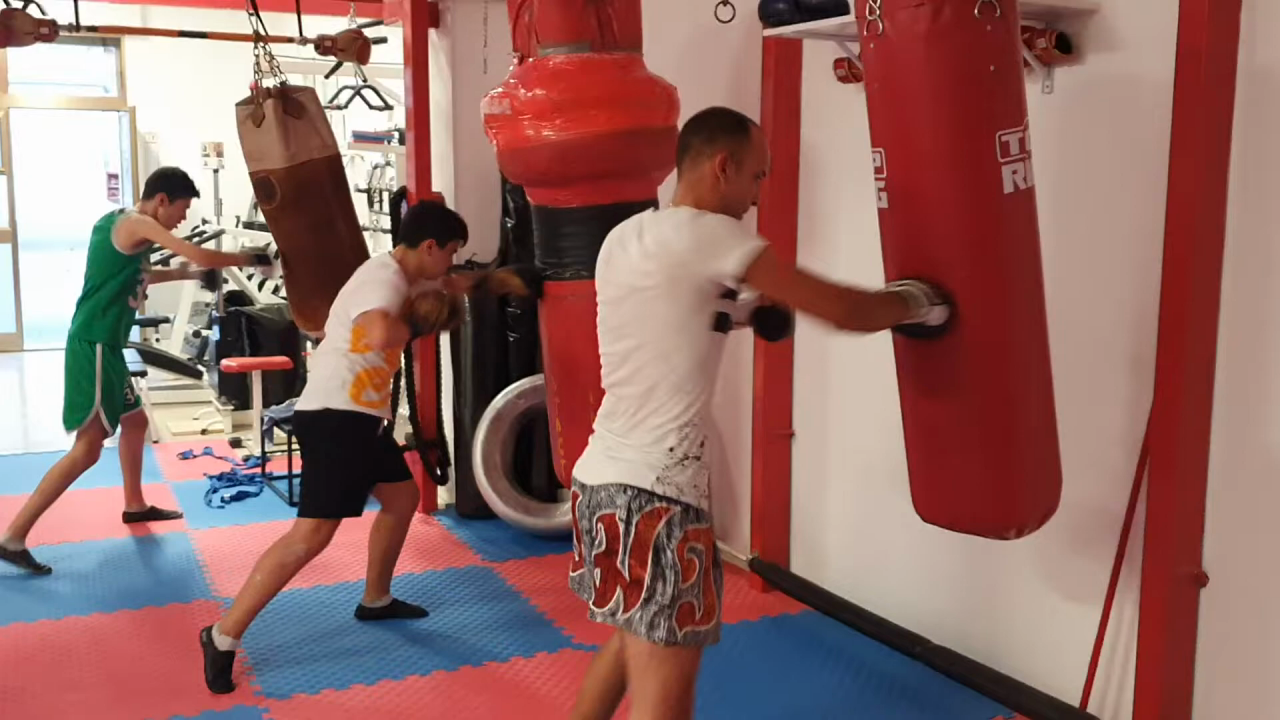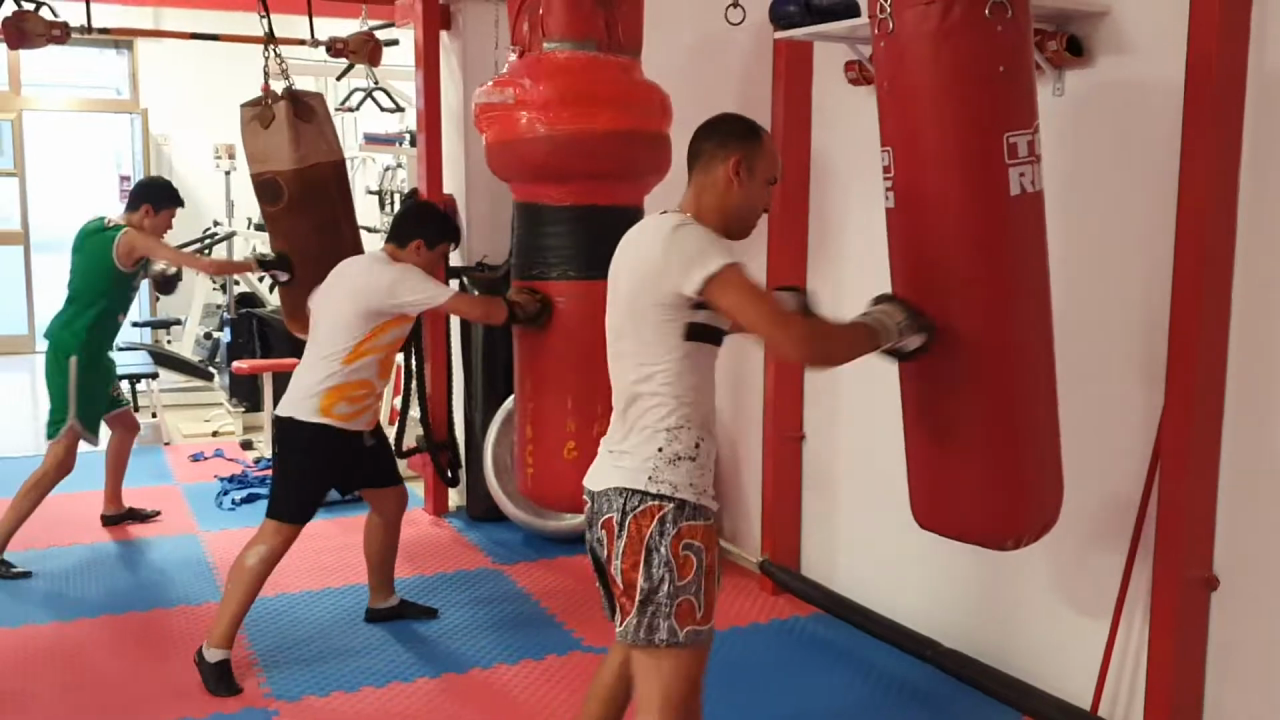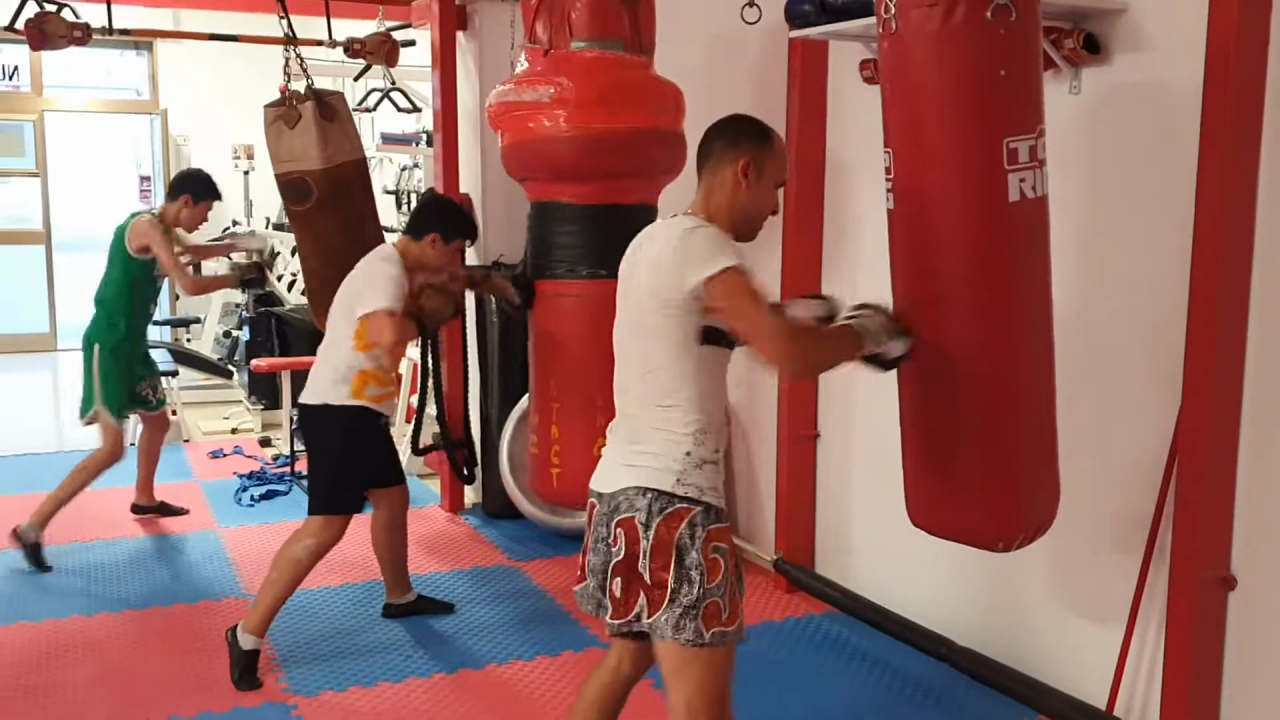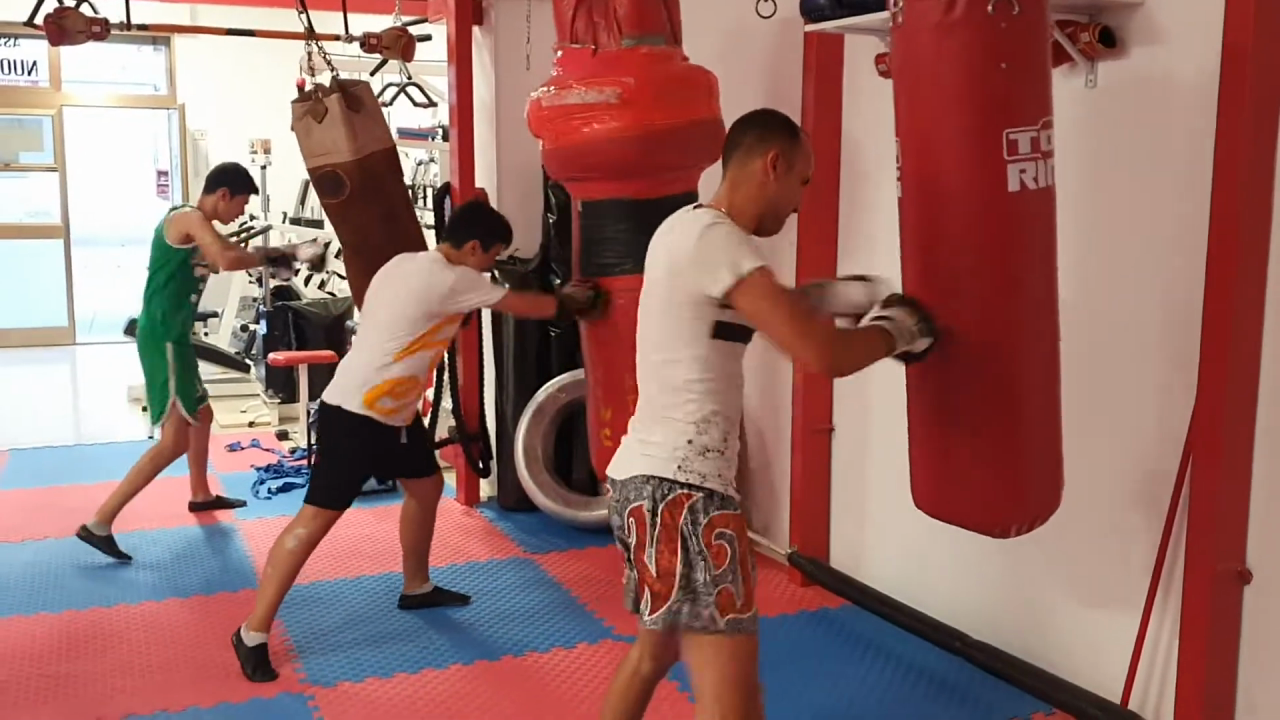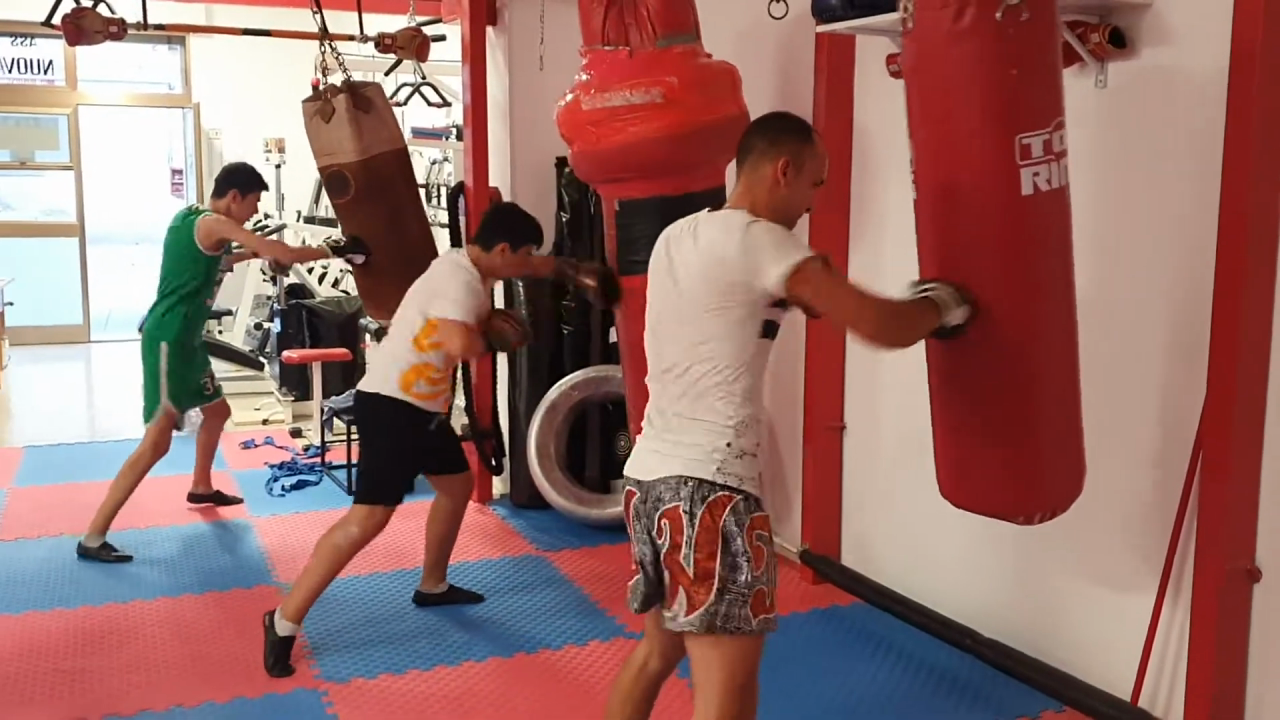
dt=0.5s
person 1, frame 1
left shoulder: (622, 238)
right shoulder: (706, 235)
right elbow: (841, 309)
right wrist: (917, 301)
left hip: (602, 477)
right hip: (655, 493)
left knee: (631, 646)
person 1, frame 2
left shoulder: (646, 239)
right shoulder: (686, 242)
right elbow: (800, 346)
left wrist: (775, 305)
right wrist: (885, 325)
left hip: (616, 485)
right hip: (656, 494)
left knee: (632, 660)
person 1, frame 3
left shoulder: (651, 243)
right shoulder: (701, 246)
right elbow: (788, 352)
right wrist: (867, 329)
left hip: (617, 485)
right hip: (669, 499)
left knee: (630, 654)
person 1, frame 4
left shoulder: (682, 229)
right shoulder: (719, 242)
left elbow: (780, 309)
right elbow: (822, 356)
right wrist: (898, 326)
left hip: (639, 474)
right hip: (681, 484)
left knee: (653, 649)
person 1, frame 5
left shoulder: (678, 235)
right shoulder: (757, 241)
right elbow: (880, 325)
left wrist: (802, 288)
right wrist: (941, 302)
left hip: (655, 475)
right hip: (710, 488)
left knee: (661, 645)
person 2, frame 1
left shoulder: (387, 271)
right shoulder: (387, 274)
right elbow: (380, 334)
left hip: (359, 415)
right hip: (335, 417)
left knee: (402, 497)
right knee: (313, 533)
left ankle: (375, 599)
right ankle: (222, 637)
person 2, frame 2
left shoulder: (356, 269)
right shoulder: (397, 278)
right elbow: (476, 309)
right wrist: (519, 310)
left hip: (354, 420)
right hip: (312, 423)
left knee: (391, 500)
right knee: (277, 534)
left ankle: (382, 600)
right ankle: (215, 650)
person 2, frame 3
left shoulder: (397, 264)
right shoulder: (388, 270)
right elbow: (385, 332)
left wrist: (486, 286)
right wrist: (424, 317)
left hip: (359, 409)
right hip: (339, 410)
left knee: (392, 502)
right knee: (325, 525)
left ankle: (400, 596)
right ankle: (247, 636)
person 2, frame 4
left shoulder: (406, 264)
right shoulder: (451, 279)
right elbow: (524, 306)
right wrist: (572, 301)
left hip: (392, 410)
right hip: (356, 412)
left knee: (427, 488)
right knee: (316, 519)
left ankle: (416, 587)
right ankle: (253, 634)
person 2, frame 5
left shoulder: (470, 262)
right shoulder: (461, 278)
left elbow: (537, 270)
right elbow: (459, 344)
left wrist: (579, 271)
right wrist: (502, 334)
left hip: (420, 403)
right hip: (395, 404)
left knee: (457, 486)
right knee: (370, 514)
left ankle: (433, 586)
right ankle: (284, 621)
person 3, frame 1
left shoulder: (117, 222)
right shoulder: (137, 225)
right elbow: (198, 255)
left wrist: (184, 273)
right wrist: (252, 258)
left hip: (103, 345)
right hip: (96, 345)
left knee: (134, 423)
right knee: (87, 450)
left ankle: (135, 504)
person 3, frame 2
left shoulder: (95, 229)
right shoulder: (133, 240)
right elbow: (207, 268)
left wrist: (149, 272)
right wrist: (264, 265)
left hip: (88, 350)
right hip: (75, 353)
left knee: (126, 426)
right knee: (60, 460)
left ankle: (114, 507)
person 3, frame 3
left shoulder: (161, 228)
right shoulder: (148, 226)
left elbow: (193, 252)
right elbow: (190, 286)
left wrist: (235, 245)
right wrist: (241, 276)
left hip: (132, 342)
right hip: (108, 343)
left knee: (158, 422)
right knee: (112, 449)
left ankle: (145, 500)
right ankle: (32, 529)
person 3, frame 4
left shoulder: (196, 221)
right shoulder: (188, 218)
left elbow: (231, 254)
right elbow: (227, 261)
left wrist: (268, 254)
right wrist: (267, 256)
left hip: (176, 337)
right hip: (163, 339)
left knee: (201, 417)
right knee: (175, 440)
left ankle: (201, 494)
right ankle: (98, 523)
person 3, frame 5
left shoulder: (191, 216)
right shoulder: (214, 223)
left elbow: (241, 252)
right elbow: (281, 254)
right wrist: (337, 250)
left hip: (185, 337)
right hip: (169, 340)
left knee: (217, 410)
right knee: (157, 442)
left ankle: (201, 487)
right ankle: (93, 536)
